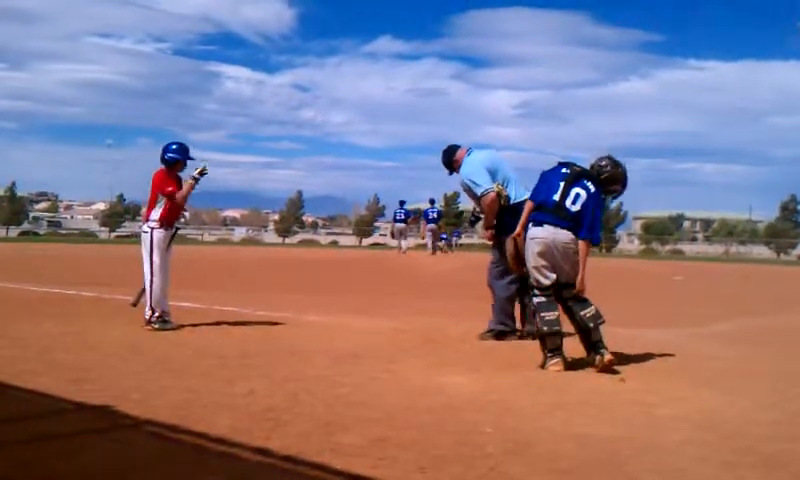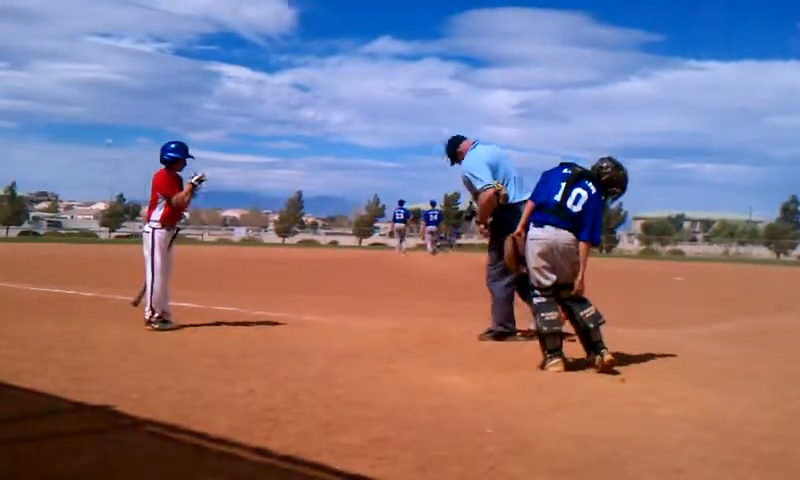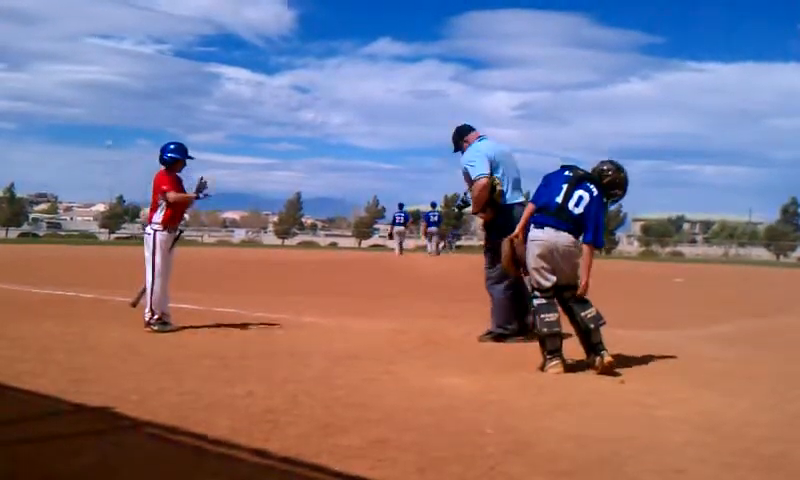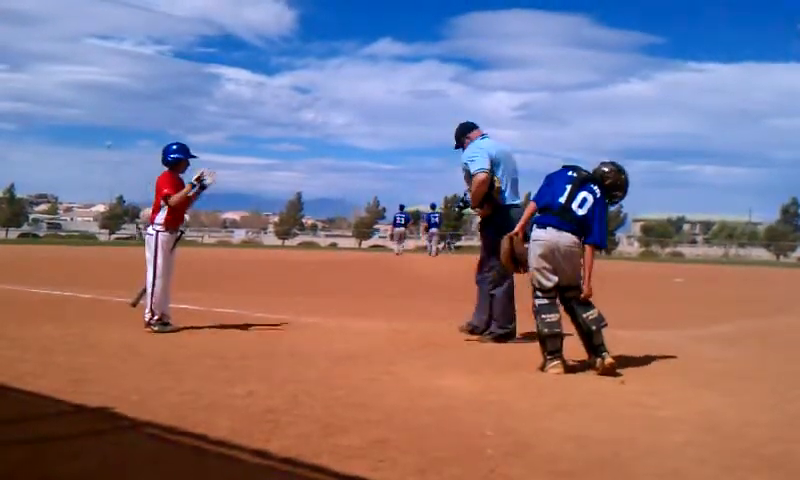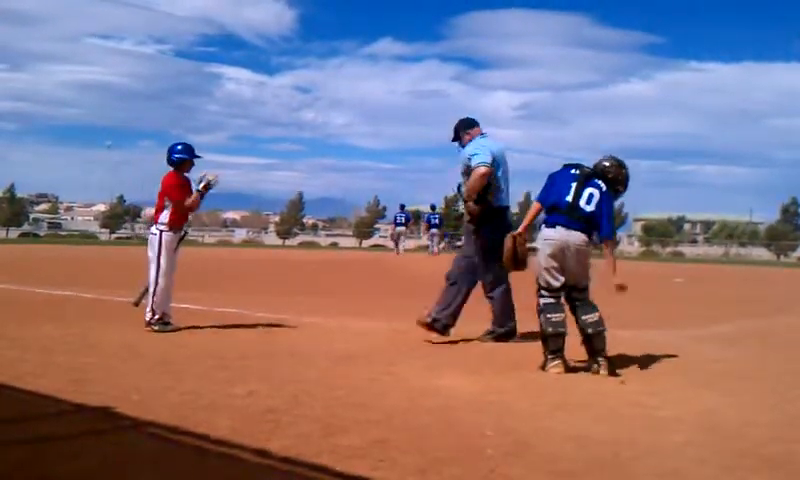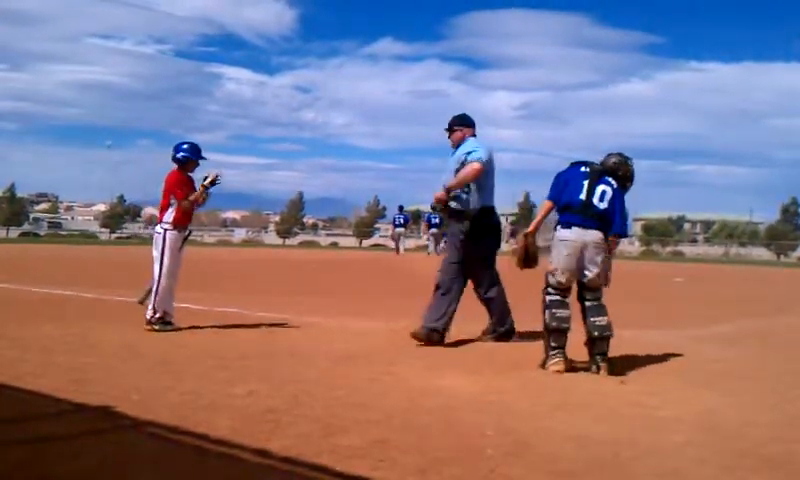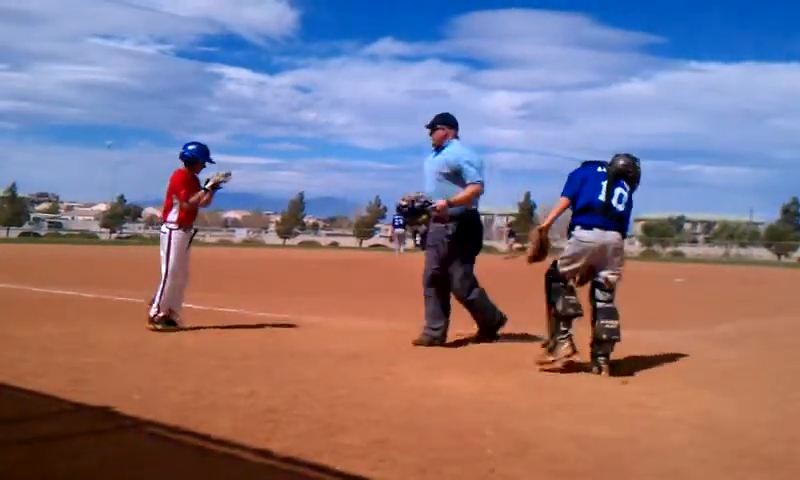
dt=0.2s
person 1, frame 1
left shoulder: (468, 170)
right shoulder: (487, 153)
left elbow: (490, 197)
left wrist: (487, 226)
right wrist: (481, 213)
left hip: (512, 217)
left knee: (501, 274)
right knee: (522, 273)
left ankle: (502, 328)
right ankle: (533, 323)
person 1, frame 2
left shoulder: (470, 162)
right shoulder: (493, 149)
left elbow: (488, 193)
left wrist: (481, 220)
right wrist: (486, 216)
left hip: (508, 216)
right hip: (524, 210)
left knee: (499, 274)
left ankle: (502, 329)
person 1, frame 3
left shoulder: (473, 153)
right shoulder: (501, 148)
left elbow: (482, 183)
left wrist: (477, 208)
left hip: (501, 216)
right hip: (517, 211)
left knee: (497, 275)
right knee: (509, 272)
left ankle: (502, 330)
right ankle: (523, 325)
person 1, frame 4
left shoulder: (474, 151)
right shoulder: (502, 148)
left elbow: (481, 177)
left wrist: (475, 203)
left hip: (497, 218)
right hip: (510, 214)
left knee: (496, 275)
right knee: (487, 271)
left ankle: (503, 331)
right ankle: (480, 323)
person 1, frame 5
left shoulder: (477, 147)
right shoulder: (494, 147)
left elbow: (482, 172)
left wrist: (468, 197)
right wrist: (471, 197)
left hip: (488, 219)
right hip: (487, 218)
left knee: (493, 276)
right knee: (462, 271)
left ankle: (504, 329)
right ankle: (440, 320)
person 1, frame 6
left shoulder: (473, 148)
right shoulder: (461, 152)
left elbow: (475, 169)
left wrist: (445, 190)
right wrist: (445, 198)
left hip: (477, 224)
right hip: (461, 224)
left knee: (485, 278)
right knee: (448, 277)
left ankle: (503, 329)
right ankle: (434, 329)
person 1, frame 7
left shoulder: (461, 154)
right shoulder: (433, 156)
left elbow: (476, 188)
left wrist: (449, 203)
left hip: (460, 226)
right hip: (436, 225)
left knee: (462, 281)
right knee: (432, 279)
left ankle: (491, 322)
right ankle: (435, 331)
person 2, frame 1
left shoulder: (559, 170)
right shoulder: (595, 195)
left elbow: (532, 200)
right elbow: (585, 238)
left wrist: (520, 227)
right wrist: (581, 274)
left hip: (537, 233)
right hip: (566, 239)
left knee: (543, 293)
right knee: (571, 294)
left ankle: (554, 355)
right ankle: (598, 350)
person 2, frame 2
left shoulder: (559, 171)
right shoulder: (595, 196)
left elbow: (533, 199)
right elbow: (586, 239)
left wrist: (521, 227)
right wrist: (581, 275)
left hip: (538, 233)
right hip: (567, 239)
left knee: (543, 293)
right knee: (570, 294)
left ankle: (553, 356)
right ankle: (598, 351)
person 2, frame 3
left shoulder: (561, 173)
right shoulder: (597, 199)
left elbow: (534, 202)
right elbow: (589, 242)
left wrist: (519, 229)
right wrist: (585, 277)
left hip: (539, 235)
right hip: (567, 241)
left knee: (543, 295)
right knee: (572, 295)
left ankle: (553, 357)
right ankle: (598, 352)
person 2, frame 4
left shoulder: (564, 173)
right shoulder: (599, 199)
left elbow: (536, 201)
right elbow: (592, 243)
left wrist: (520, 227)
right wrist: (587, 281)
left hip: (542, 235)
right hip: (570, 241)
left knee: (544, 295)
right knee: (575, 296)
left ankle: (553, 358)
right ankle: (600, 354)
person 2, frame 5
left shoulder: (565, 172)
right shoulder: (605, 193)
left elbow: (540, 201)
right elbow: (606, 236)
left wrist: (523, 227)
right wrist: (613, 273)
left hip: (551, 234)
right hip: (580, 239)
left knee: (549, 295)
right knee: (580, 296)
left ankle: (554, 358)
right ankle: (598, 359)
person 2, frame 6
left shoulder: (574, 170)
right shoulder: (615, 190)
left elbow: (552, 200)
right elbow: (616, 234)
left wrist: (534, 226)
right wrist: (607, 267)
left hip: (567, 233)
right hip: (596, 237)
left knee: (556, 292)
right knee: (592, 297)
left ankle: (555, 355)
right ankle: (599, 359)
person 2, frame 7
left shoulder: (587, 169)
right shoulder: (625, 192)
left elbow: (567, 197)
left wrist: (548, 221)
right wrist: (591, 268)
left hip: (584, 234)
right hip: (614, 240)
left knee: (557, 278)
right knee: (604, 298)
left ankle: (561, 340)
right ankle: (601, 359)
person 3, frame 1
left shoulder: (175, 178)
right shoulder: (162, 175)
left elbow: (180, 204)
right elbow: (180, 198)
left wrist: (193, 181)
right wrist: (194, 178)
left hip: (166, 230)
right hip: (155, 230)
left knee: (162, 274)
right knee: (155, 273)
left ankle: (161, 314)
right ankle: (152, 316)
person 3, frame 2
left shoulder: (176, 178)
right shoulder: (162, 176)
left elbow: (182, 205)
right elbow: (176, 201)
left wrist: (193, 187)
right wrist: (192, 184)
left hip: (168, 230)
right hip: (157, 230)
left knee: (163, 274)
right knee: (156, 273)
left ankle: (161, 314)
right ankle: (153, 316)
person 3, frame 3
left shoulder: (176, 179)
right shoulder: (163, 177)
left elbow: (182, 205)
right elbow: (172, 198)
left wrist: (196, 192)
right wrist: (195, 195)
left hip: (169, 232)
right hip: (158, 232)
left knee: (163, 276)
right knee: (156, 275)
left ankle: (161, 316)
right ankle: (152, 318)
person 3, frame 4
left shoulder: (177, 180)
right shoulder: (166, 179)
left elbow: (184, 206)
right elbow: (173, 202)
left wrist: (198, 187)
right wrist: (191, 185)
left hip: (170, 233)
right hip: (159, 233)
left knee: (165, 277)
right knee: (157, 276)
left ankle: (161, 317)
right ankle: (152, 319)
person 3, frame 5
left shoulder: (184, 181)
right shoulder: (171, 179)
left elbow: (193, 207)
right elbow: (186, 207)
left wrist: (203, 190)
right wrist: (201, 189)
left hip: (175, 233)
right hip: (163, 233)
left knee: (167, 277)
right knee: (159, 276)
left ankle: (162, 317)
right ankle: (153, 318)
person 3, frame 6
left shoulder: (188, 179)
right shoulder: (175, 177)
left elbow: (199, 203)
right elbow: (187, 205)
left wrist: (207, 185)
right wrist: (204, 186)
left hip: (180, 232)
right hip: (168, 232)
left knee: (172, 276)
right knee: (163, 275)
left ankle: (164, 317)
right ankle: (153, 317)
person 3, frame 7
left shoulder: (193, 179)
right shoulder: (180, 177)
left elbow: (204, 203)
right elbow: (188, 206)
left wrist: (213, 188)
right wrist: (207, 188)
left hip: (185, 232)
right hip: (174, 231)
left knee: (182, 276)
right knee: (170, 275)
left ankle: (170, 316)
right ankle: (156, 316)
